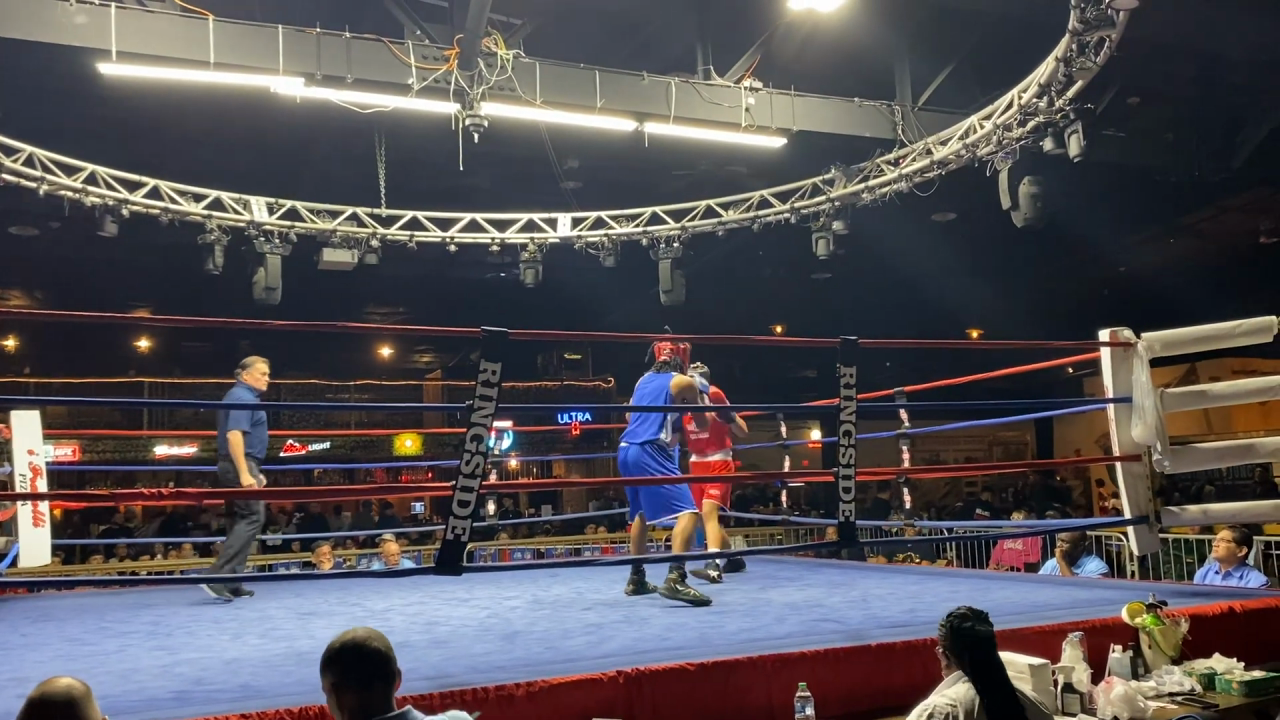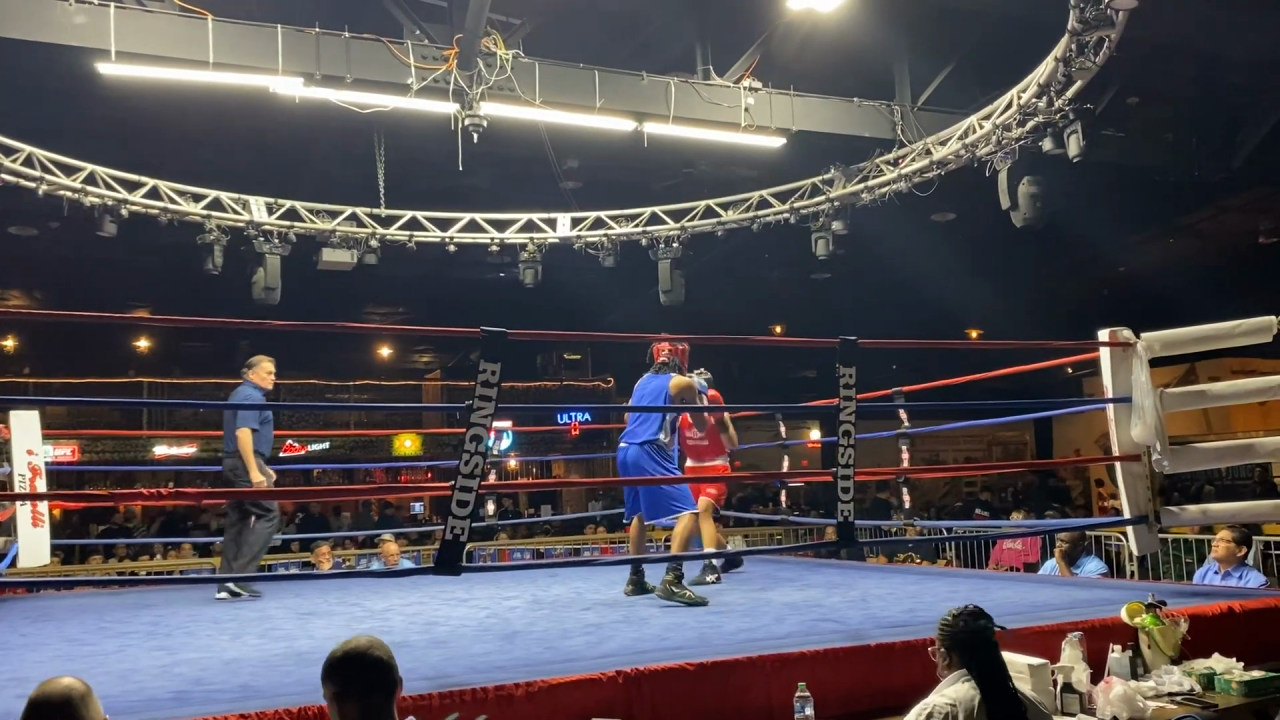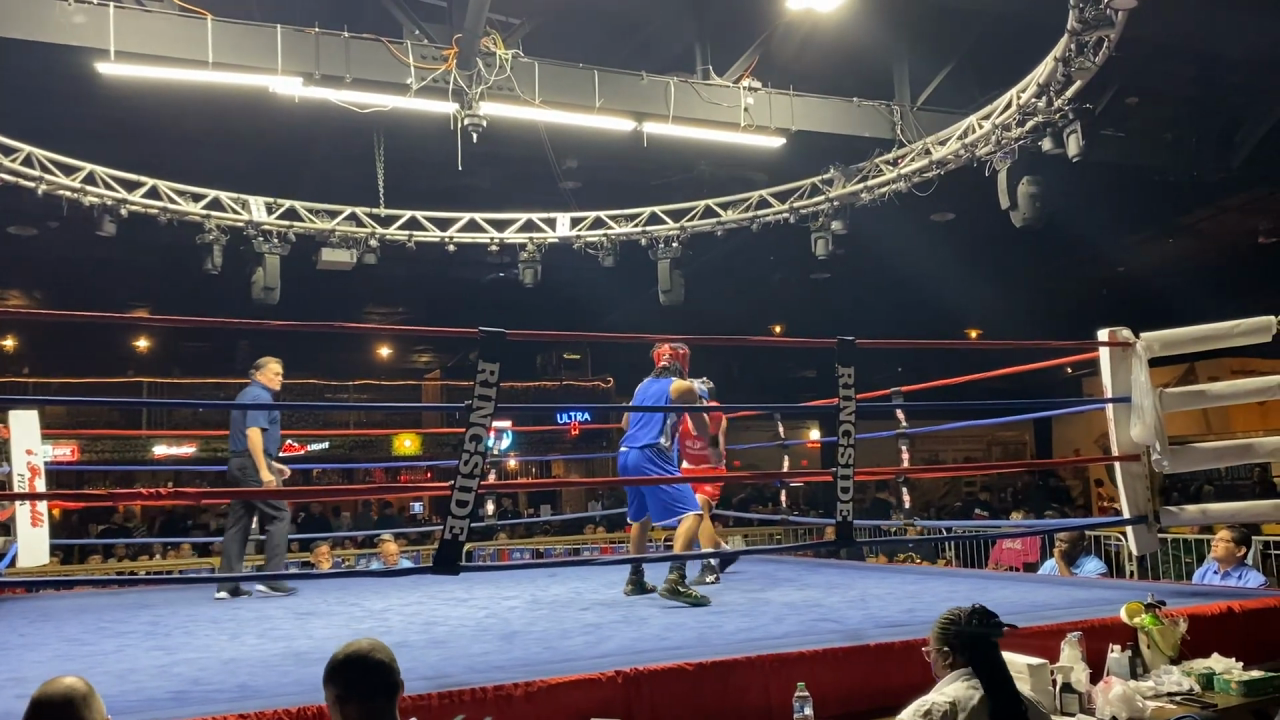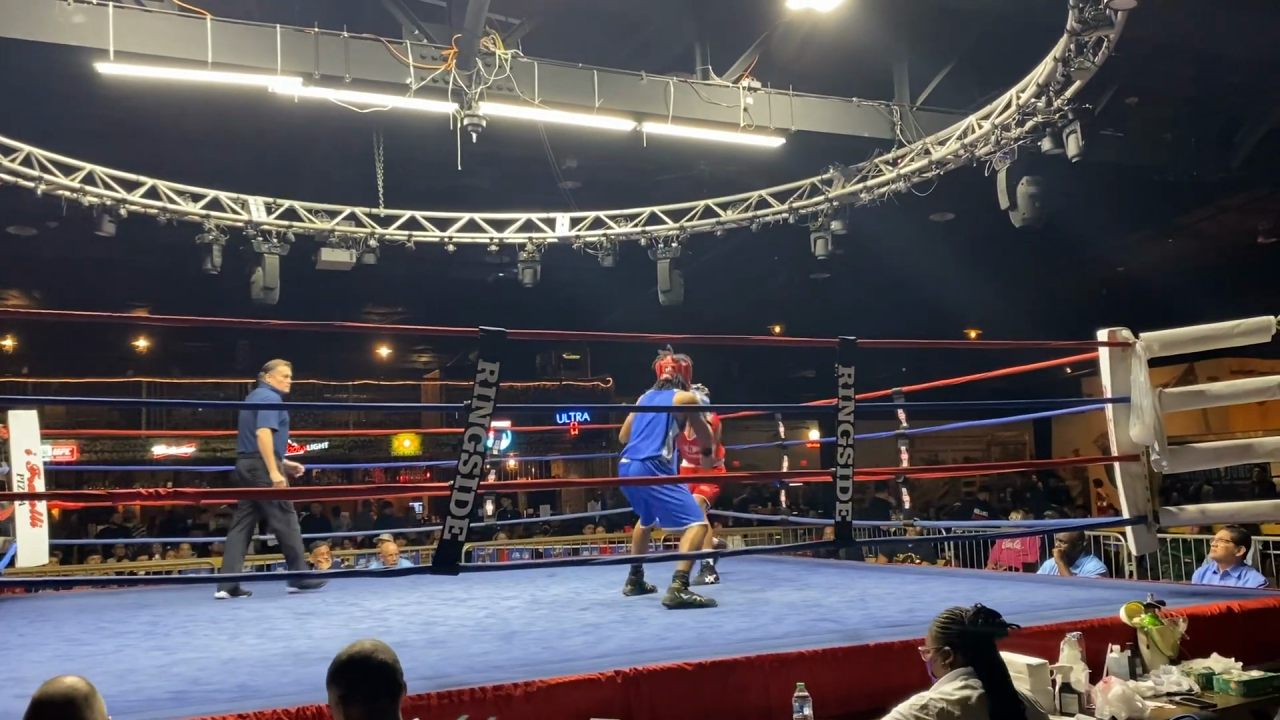
dt=0.1s
person 1, frame 1
left shoulder: (644, 380)
right shoulder: (685, 382)
right elbow: (703, 425)
right wrist: (702, 396)
left hip: (626, 452)
right hip: (651, 453)
left knee: (642, 513)
right knee: (686, 512)
left ankle: (636, 578)
right ankle: (675, 580)
person 1, frame 2
left shoulder: (642, 381)
right shoulder: (684, 383)
right elbow: (702, 427)
right wrist: (700, 398)
left hip: (626, 453)
right hip: (650, 454)
left knee: (639, 515)
right knee: (687, 512)
left ankle: (635, 579)
right ankle: (672, 580)
person 1, frame 3
left shoulder: (643, 385)
right shoulder: (684, 387)
right elbow: (704, 432)
right wrist: (701, 404)
left hip: (626, 456)
right hip: (651, 457)
left knee: (641, 516)
right knee: (691, 513)
left ankle: (635, 579)
right ankle: (675, 580)
person 1, frame 4
left shoulder: (645, 398)
right shoulder: (687, 399)
left elbow: (623, 437)
right elbow: (707, 444)
right wrist: (702, 416)
left hip: (626, 470)
right hip: (651, 471)
left knee: (647, 519)
right knee: (697, 524)
left ankle: (635, 579)
right ankle: (679, 588)
person 2, frame 1
left shoulder: (245, 397)
right shoulder: (242, 397)
right elbow: (234, 435)
left wrist: (253, 472)
right wrist: (245, 474)
left hip: (242, 468)
right hip: (240, 468)
left knee: (240, 522)
right knee: (252, 519)
left ankle: (230, 583)
right ankle: (218, 576)
person 2, frame 2
left shoulder: (242, 395)
right shoulder: (251, 396)
right elbow: (243, 434)
left wrist: (258, 467)
right wrist: (254, 471)
left hip: (233, 465)
right hip: (244, 466)
left knee: (237, 522)
right knee: (267, 516)
left ankle: (228, 584)
right ankle: (240, 575)
person 2, frame 3
left shoulder: (248, 395)
right shoulder: (260, 396)
right elbow: (253, 433)
left wrist: (272, 464)
right wrist: (264, 470)
left hip: (239, 464)
right hip: (252, 466)
left knee: (238, 522)
right knee: (279, 516)
left ankle: (227, 584)
right ankle: (271, 578)
person 2, frame 4
left shoulder: (255, 397)
right shoulder: (270, 398)
right elbow: (263, 434)
left wrist: (285, 463)
right wrist: (274, 471)
left hip: (246, 465)
right hip: (261, 467)
left knee: (242, 524)
right knee: (284, 520)
left ankle: (228, 584)
right ankle: (299, 577)
person 3, frame 1
left shoulder: (717, 401)
left elbow: (743, 432)
left hip: (719, 463)
right hip: (697, 464)
left knee: (709, 511)
right knee: (705, 516)
left ankle: (713, 565)
right ankle: (734, 559)
person 3, frame 2
left shoulder: (717, 411)
left elbow: (733, 445)
left wrist: (722, 421)
left hip: (716, 467)
right hip: (692, 469)
left knee: (704, 509)
right knee: (702, 517)
left ankle: (711, 567)
right ankle: (731, 557)
person 3, frame 3
left shoulder: (717, 419)
left elbow: (717, 458)
left wrist: (714, 434)
left hip: (712, 469)
right hip: (688, 470)
left knee: (700, 507)
left ankle: (709, 567)
right ankle: (725, 552)
person 3, frame 4
left shoulder: (712, 423)
left elbow: (711, 462)
left hip: (711, 469)
right hip: (688, 468)
left knee: (697, 506)
left ankle: (708, 568)
right ankle: (713, 543)
